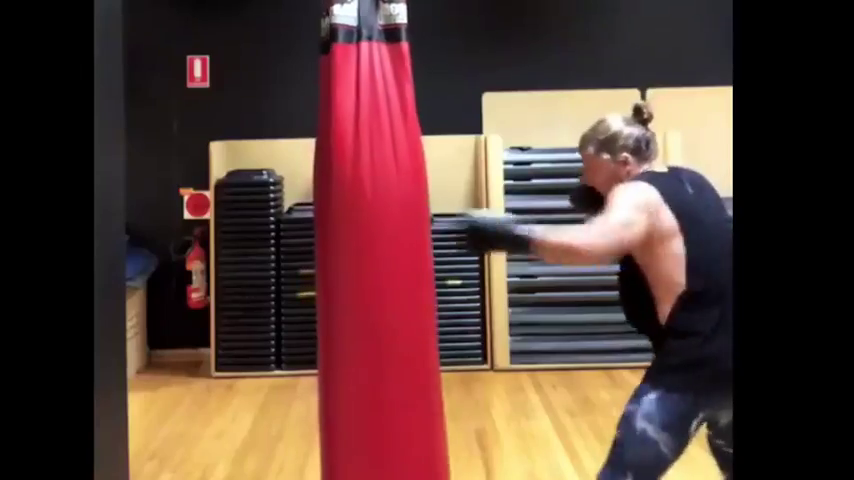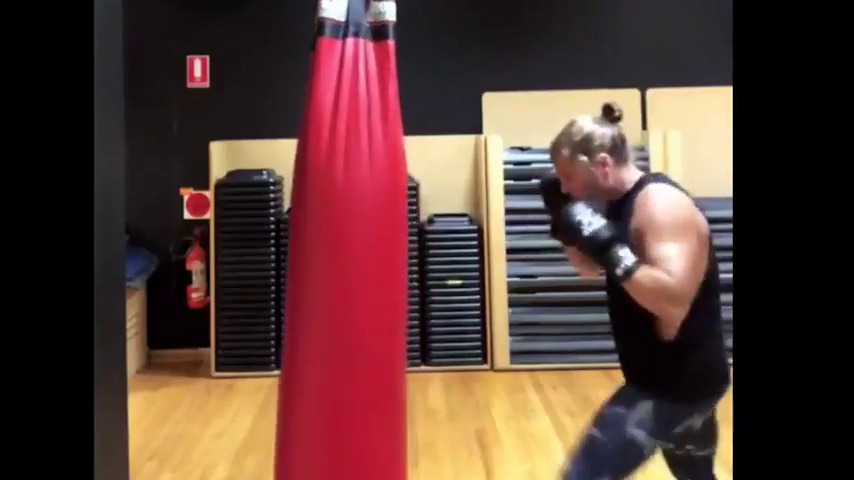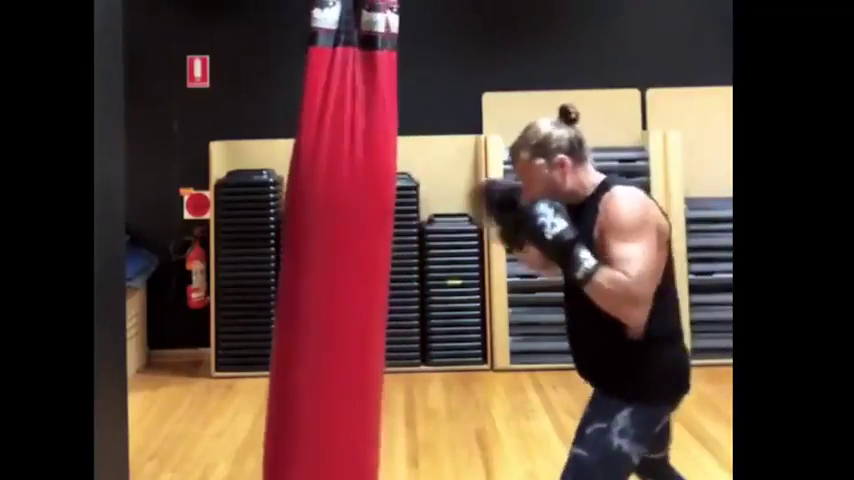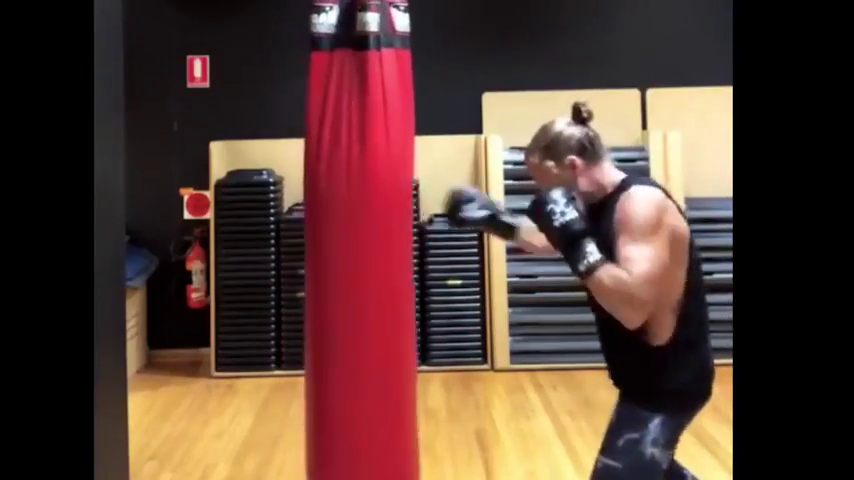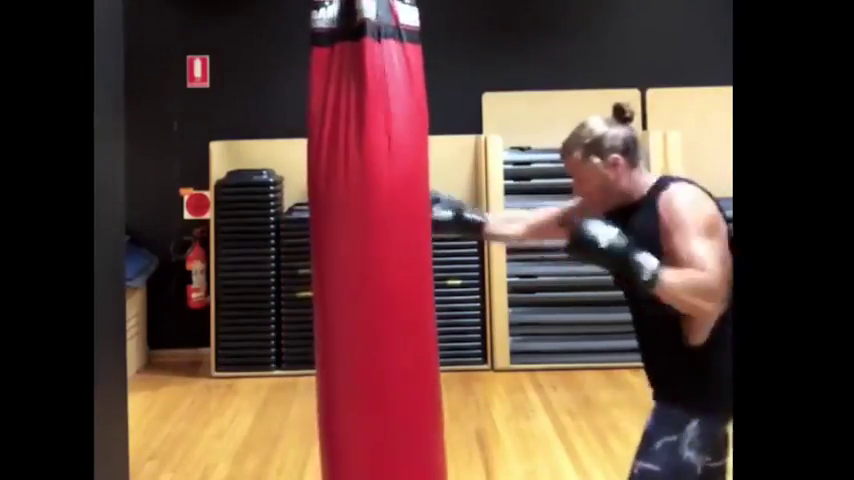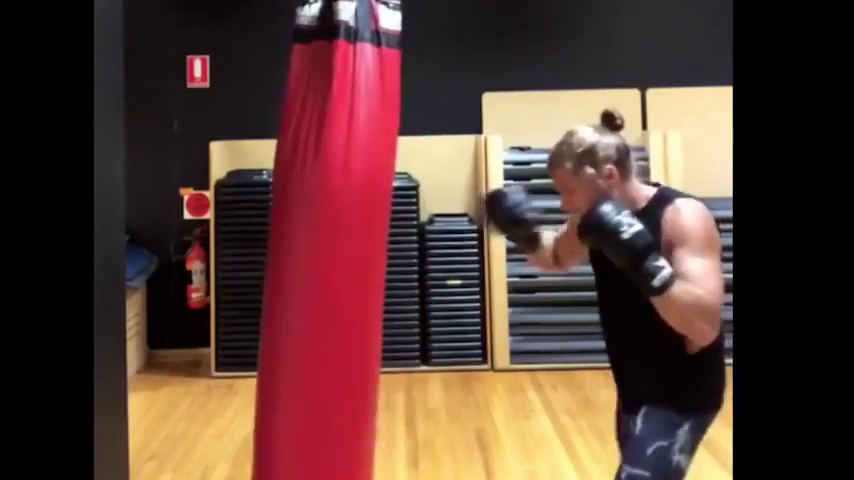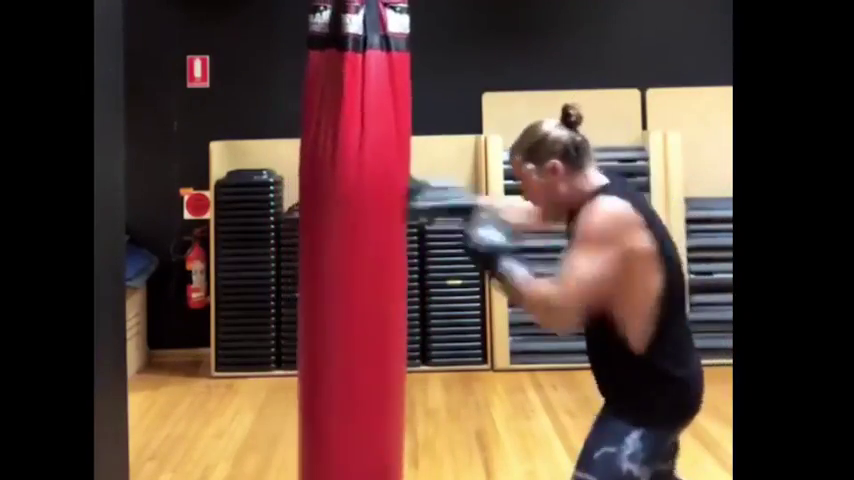
dt=0.7s
person 1, frame 1
left shoulder: (637, 194)
right shoulder: (691, 184)
left elbow: (592, 245)
left wrist: (511, 234)
right wrist: (595, 203)
left hip: (689, 365)
right hip: (724, 358)
person 1, frame 2
left shoulder: (658, 203)
right shoulder: (620, 198)
left elbow: (674, 295)
right elbow: (591, 266)
left wrist: (611, 250)
right wrist: (565, 221)
left hip: (671, 376)
person 1, frame 3
left shoulder: (623, 206)
right shoulder: (579, 205)
left elbow: (632, 303)
right elbow: (544, 260)
left wrist: (570, 251)
right wrist: (512, 223)
left hip: (641, 377)
right hip: (635, 373)
person 1, frame 4
left shoulder: (643, 205)
right shoulder: (600, 200)
left elbow: (634, 307)
right elbow: (553, 243)
left wrist: (576, 240)
right wrist: (494, 219)
left hip: (666, 381)
right hip: (656, 374)
person 1, frame 5
left shoulder: (681, 200)
right shoulder: (606, 203)
left elbow: (708, 296)
right elbow: (531, 226)
left wrist: (631, 260)
right wrist: (465, 219)
left hip: (705, 379)
right hip: (691, 373)
person 1, frame 6
left shoulder: (684, 216)
right shoulder: (594, 213)
left elbow: (704, 324)
right elbow: (552, 258)
left wrist: (646, 261)
right wrist: (523, 228)
left hip: (680, 390)
right hip: (637, 386)
person 1, frame 7
left shoulder: (608, 216)
right shoulder: (600, 205)
left elbow: (561, 312)
right elbow: (524, 212)
left wrist: (502, 262)
left hip: (651, 394)
right hip: (664, 383)
